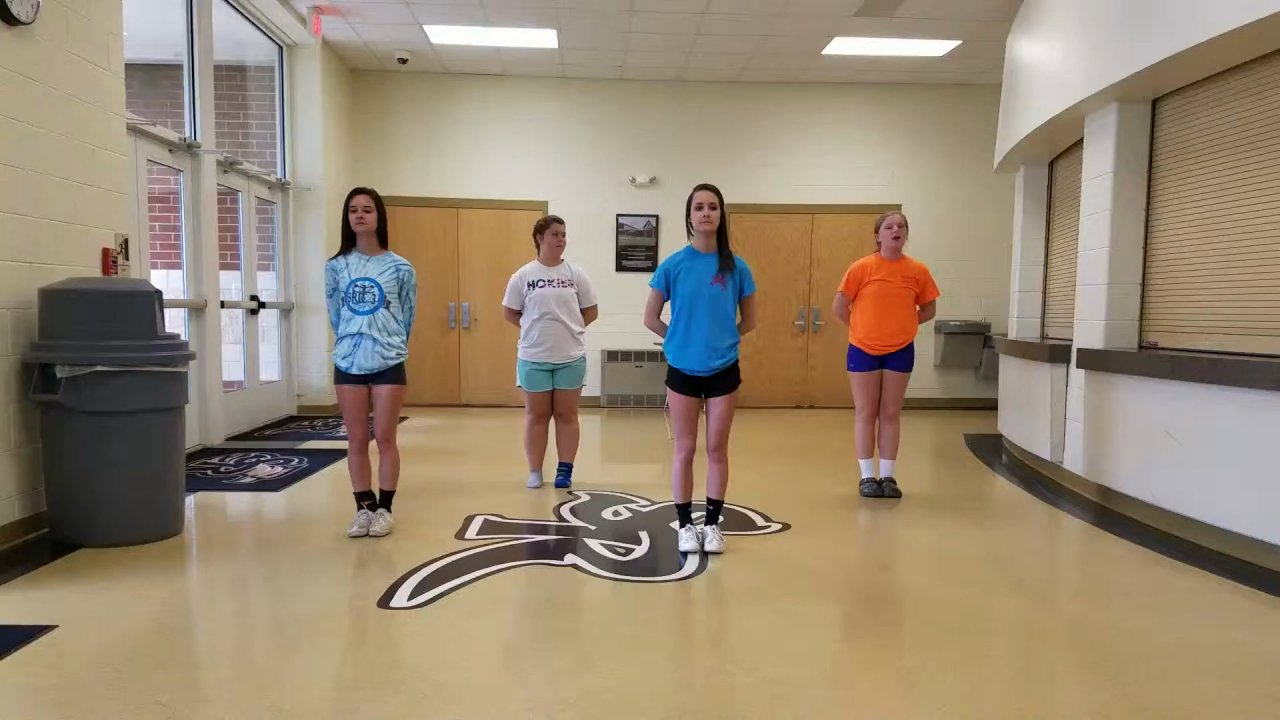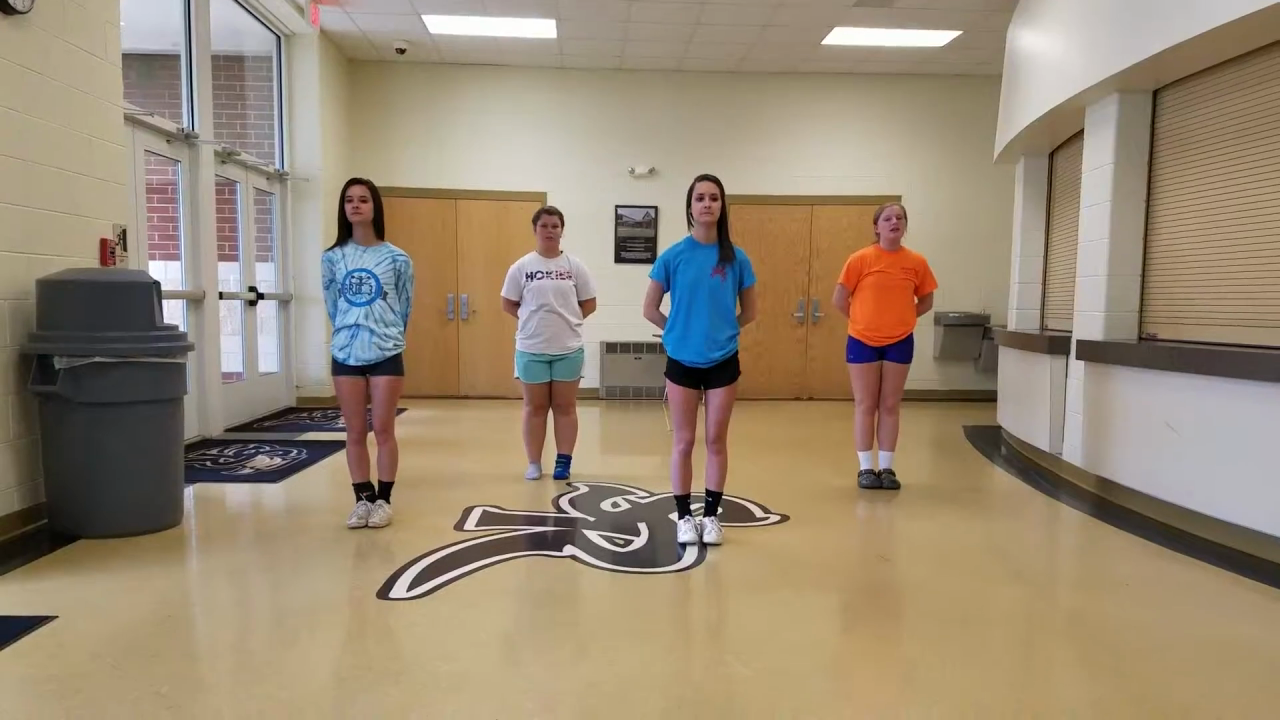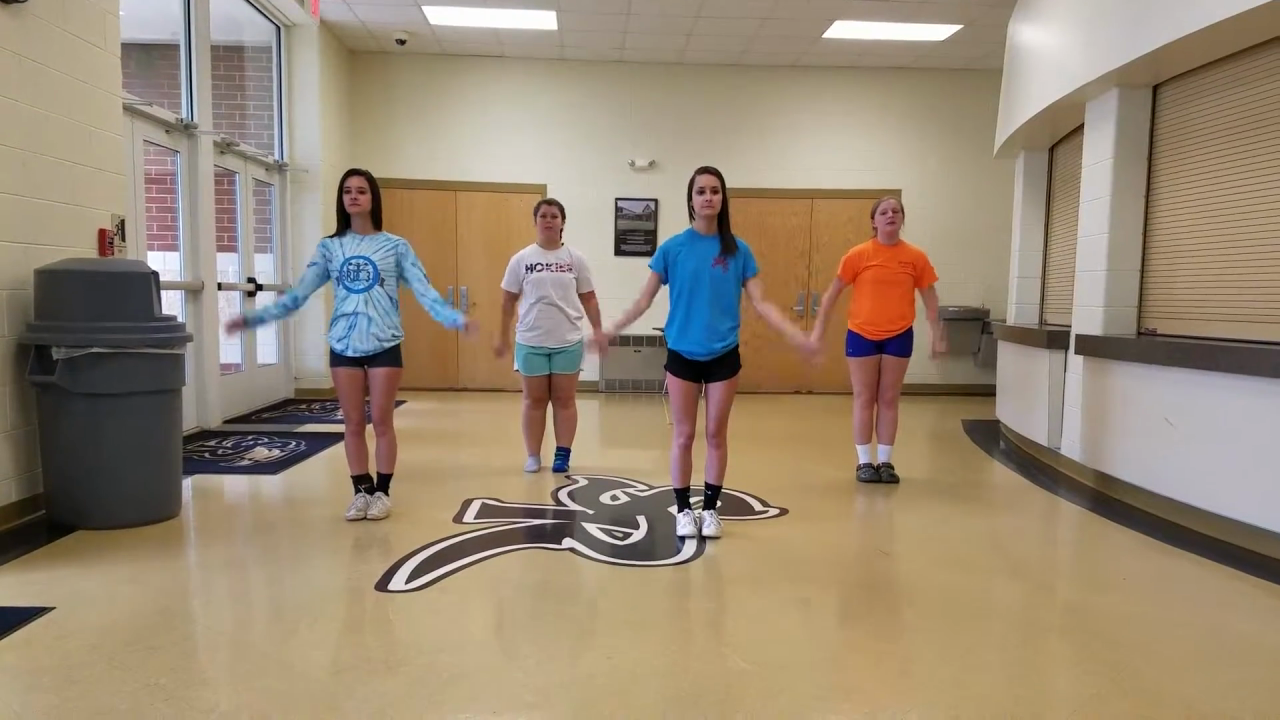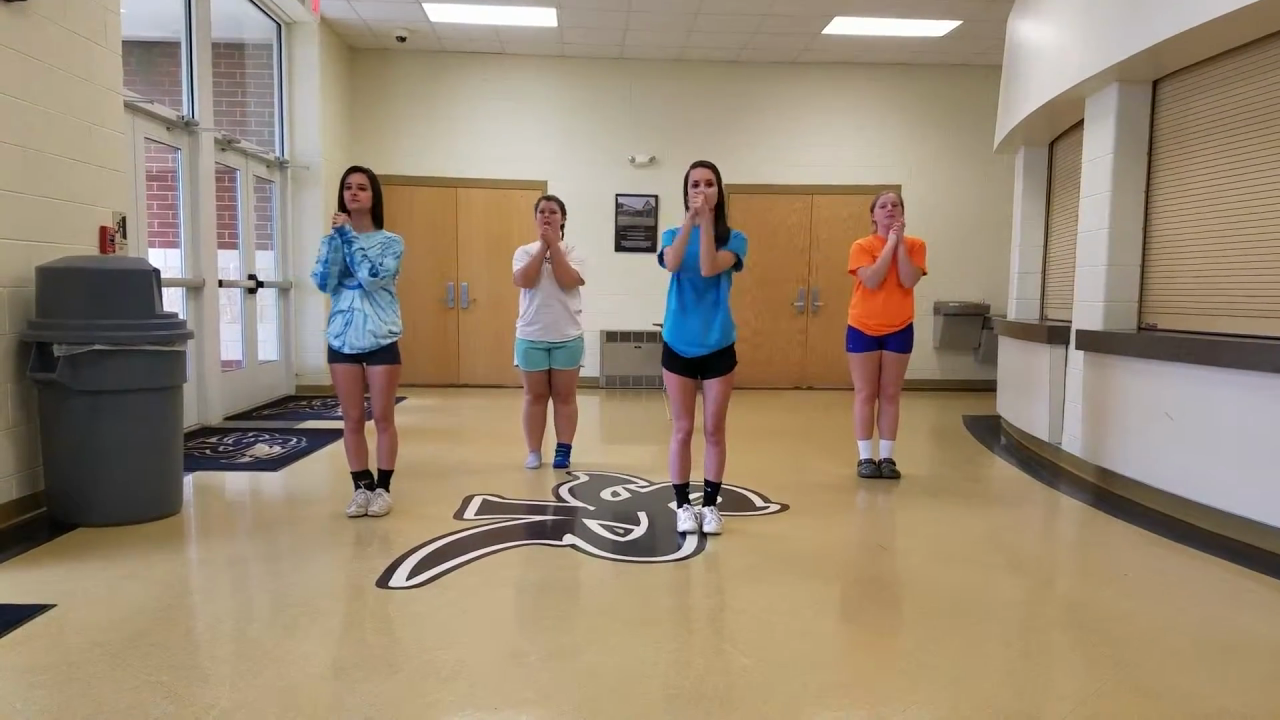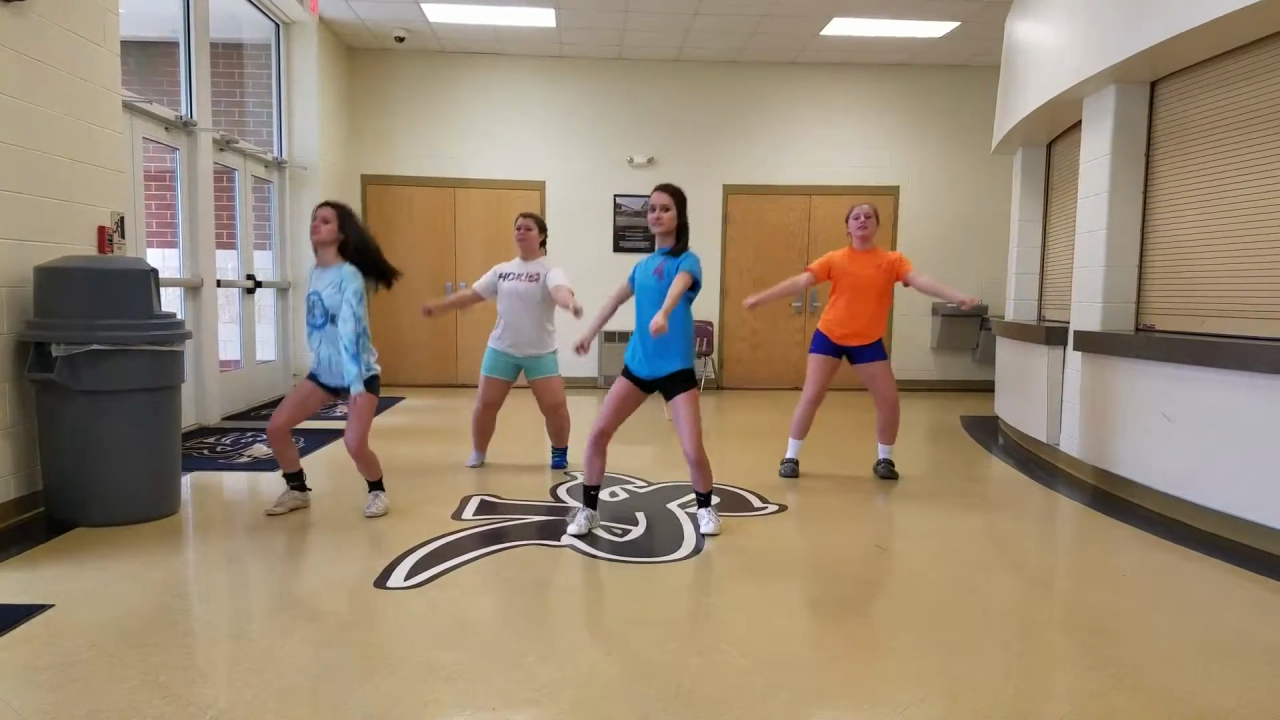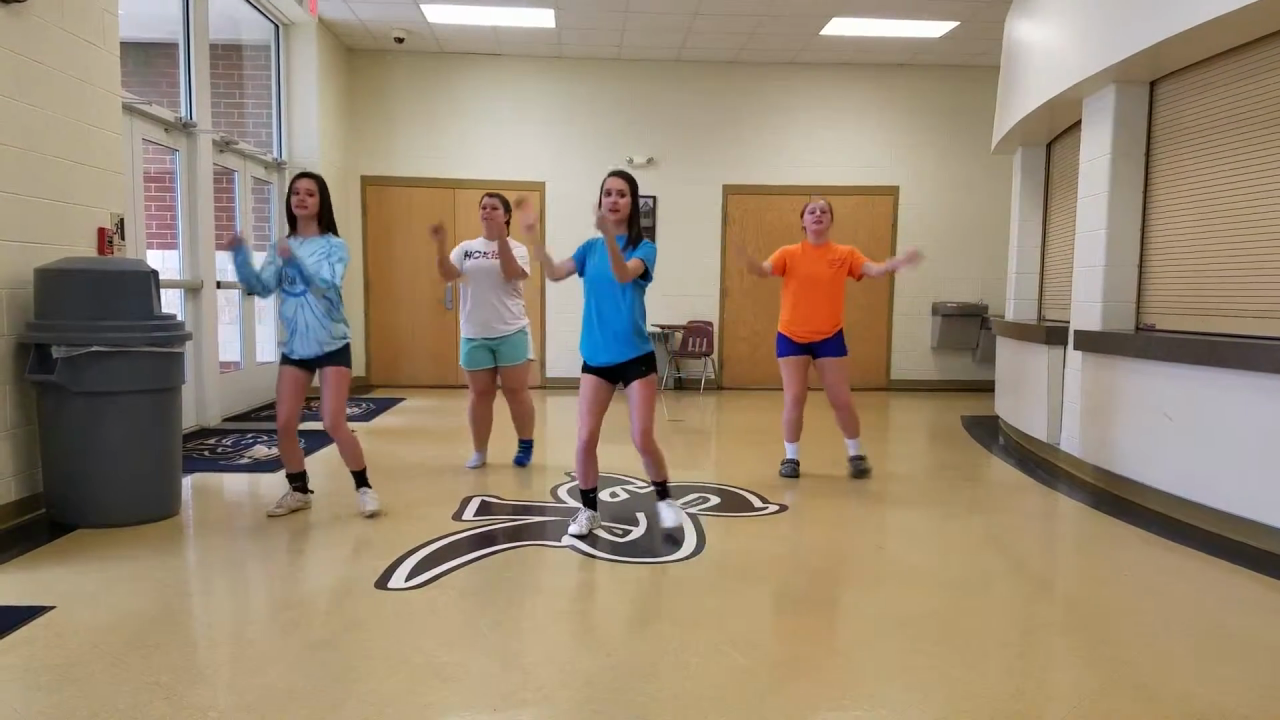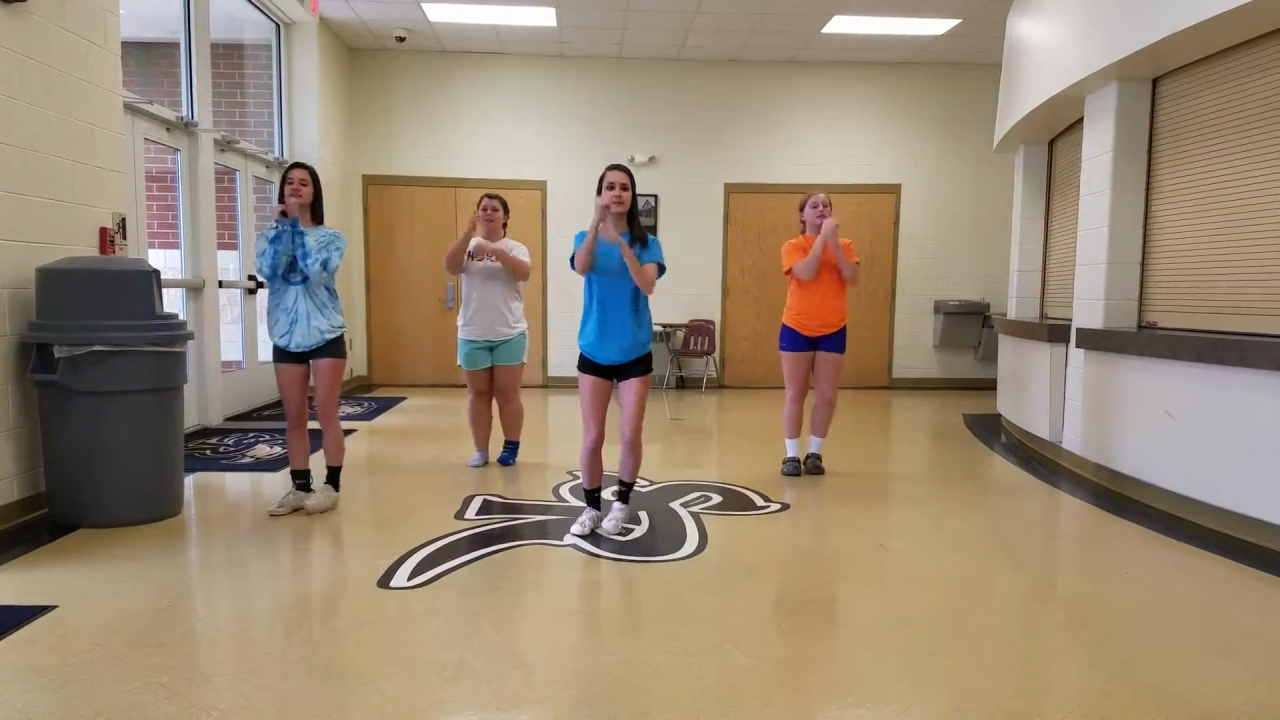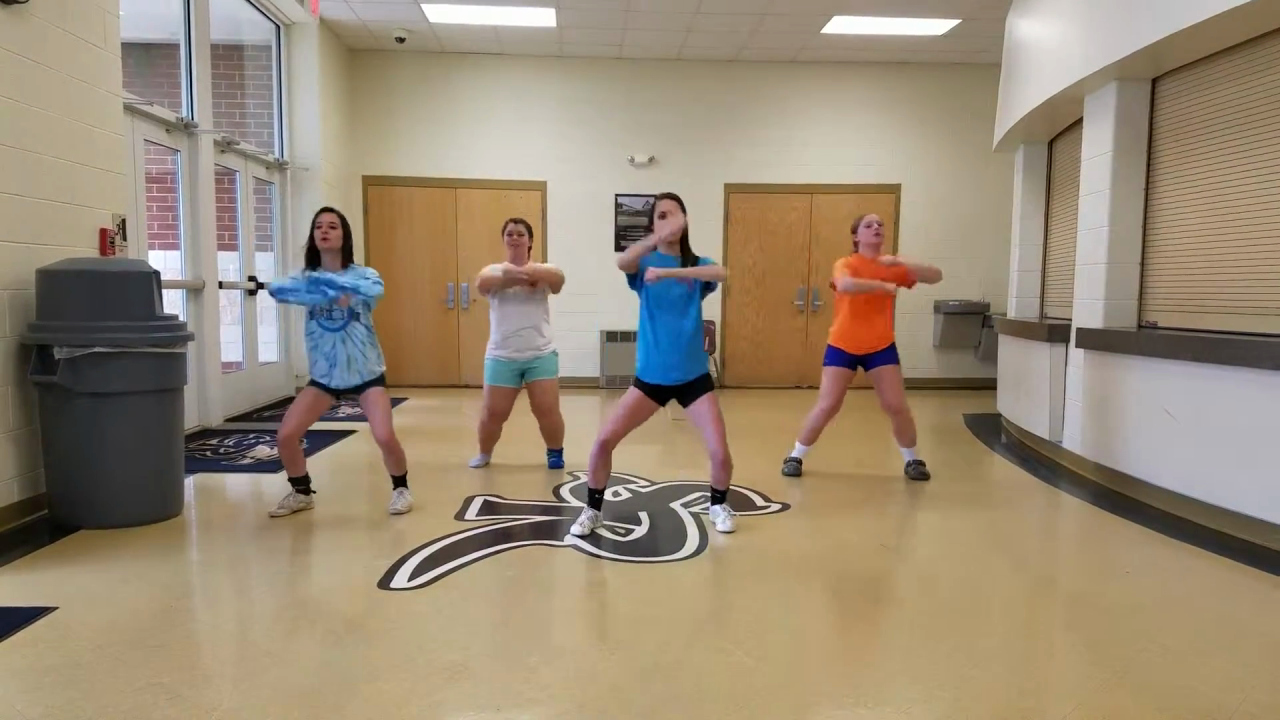
dt=0.5s
person 1, frame 1
left shoulder: (736, 267)
right shoulder: (672, 266)
left elbow: (749, 320)
right elbow: (650, 318)
left wrist: (721, 339)
right wrist: (681, 339)
left hip: (724, 370)
right hip: (683, 370)
left knee: (717, 449)
right knee: (685, 450)
left ankle: (713, 524)
right ankle: (685, 525)
person 1, frame 2
left shoulder: (736, 258)
right shoulder: (673, 257)
left elbow: (749, 312)
right elbow: (650, 309)
left wrist: (720, 332)
right wrist: (681, 332)
left hip: (723, 362)
right hip: (682, 361)
left knee: (716, 442)
right knee: (684, 442)
left ankle: (711, 516)
right ankle: (684, 517)
person 1, frame 3
left shoulder: (737, 250)
right shoulder: (671, 248)
left elbow: (760, 302)
right elbow: (646, 298)
left wrist: (796, 335)
right wrist: (612, 330)
left hip: (724, 355)
right hip: (682, 353)
left knee: (716, 435)
right knee: (683, 435)
left ankle: (710, 509)
right ankle: (682, 510)
person 1, frame 4
left shoulder: (734, 239)
right shoulder: (673, 235)
left elbow: (709, 269)
right elbow: (673, 264)
left wrist: (707, 219)
right wrist: (690, 217)
left hip: (718, 347)
right hip: (679, 346)
left knee: (714, 431)
right knee: (682, 431)
left ankle: (710, 505)
right ankle: (683, 506)
person 1, frame 5
left shoulder: (687, 260)
right shoulder: (644, 264)
left elbow: (677, 289)
right elbow: (616, 299)
left wrist: (663, 315)
right wrist: (588, 334)
left hip: (676, 370)
right hip: (637, 367)
left knee: (693, 452)
right knee: (598, 434)
left ankle: (705, 508)
right ankle: (588, 509)
person 1, frame 6
left shoulder: (644, 248)
right shoulder: (591, 247)
left elbow: (623, 274)
right elbow: (555, 274)
left wrist: (608, 236)
right wrist: (534, 233)
left hip: (636, 356)
right hip: (596, 358)
left knee: (642, 439)
right knee: (585, 439)
left ankle: (664, 499)
right ankle: (589, 509)
person 1, frame 7
left shoulder: (647, 244)
right shoulder: (588, 240)
left elbow: (648, 284)
right elbow: (581, 266)
left wrist: (622, 246)
right wrist: (597, 215)
left hip: (635, 354)
right hip: (594, 353)
left knee: (631, 437)
right knee: (592, 437)
left ankle: (622, 504)
right ankle: (592, 508)
person 1, frame 8
left shoulder: (697, 264)
right shoulder: (644, 264)
left elbow: (722, 274)
right elbow: (623, 261)
left wrist: (669, 272)
right wrist: (657, 238)
left hip: (694, 377)
right hip: (651, 377)
left knee: (720, 454)
right knee: (604, 439)
left ankle: (718, 505)
right ankle: (593, 509)
person 2, frame 1
left shoulder: (400, 268)
right shoulder: (336, 267)
left elbow: (406, 317)
right elbow: (336, 316)
right wrist: (351, 346)
left hip: (388, 364)
right hip: (348, 364)
left knee: (385, 439)
right knee: (357, 441)
left ankle: (384, 508)
right ankle: (364, 507)
person 2, frame 2
left shoulder: (396, 258)
right shoulder: (333, 258)
left elbow: (404, 309)
right elbow: (333, 308)
left hip: (385, 355)
right hip: (345, 355)
left knee: (383, 430)
right knee: (355, 432)
left ankle: (383, 499)
right ankle: (363, 498)
person 2, frame 3
left shoulder: (395, 246)
right shoulder: (329, 247)
left elbow: (422, 289)
right elbow: (300, 292)
left wrist: (454, 318)
right wrist: (256, 317)
left hip: (384, 344)
right hip: (343, 345)
left knee: (381, 421)
right knee: (353, 423)
left ankle: (382, 492)
right ankle: (361, 491)
person 2, frame 4
left shoulder: (391, 242)
right shoulder: (329, 241)
left elbow: (372, 278)
right elbow: (324, 283)
left wrist: (348, 234)
right wrist: (337, 236)
left hip: (381, 341)
right hip: (342, 341)
left knee: (382, 418)
right knee: (352, 420)
left ankle: (382, 488)
right ankle: (362, 487)
person 2, frame 5
left shoulder: (350, 277)
right shoulder: (314, 273)
left elbow: (351, 332)
left wrist: (356, 382)
left hip: (359, 375)
right hip: (322, 374)
left knee: (355, 444)
right knee: (276, 429)
left ankle: (377, 491)
right ankle: (297, 489)
person 2, frame 6
left shoulder: (335, 247)
right shoulder: (281, 248)
left elbow: (325, 284)
right elbow: (259, 287)
left wrist: (294, 261)
right wrist: (240, 253)
left hip: (332, 347)
right hip: (294, 350)
left knee: (334, 424)
right knee: (284, 425)
left ankle: (364, 487)
right ankle: (299, 489)
person 2, frame 7
left shoulder: (331, 238)
right shoulder: (270, 237)
left elbow: (319, 273)
right elbow: (269, 272)
left wrist: (297, 225)
right wrist: (280, 229)
left hip: (326, 336)
right hip: (286, 339)
left knee: (326, 415)
right knee: (294, 418)
left ankle: (331, 486)
right ankle: (300, 488)
person 2, frame 8
left shoulder: (364, 275)
right shoulder: (308, 279)
left elbow: (375, 291)
right elbow: (276, 290)
left wrist: (322, 280)
right wrist: (331, 295)
left hip: (367, 374)
right hip: (324, 376)
left knee: (385, 437)
right knee: (286, 435)
left ankle: (401, 489)
right ankle: (301, 492)
person 3, frame 1
left shoulder: (918, 271)
right shoulder: (861, 267)
left elbow: (929, 310)
right elbow: (839, 307)
left wrist: (901, 325)
right wrist: (863, 327)
left hip: (900, 351)
right hip: (864, 350)
left knee: (891, 414)
right knee: (865, 413)
left ankle: (888, 476)
right ankle: (867, 476)
person 3, frame 2
left shoulder: (916, 262)
right shoulder: (860, 259)
left elbow: (926, 302)
right elbow: (839, 299)
left wrist: (899, 318)
right wrist: (862, 320)
left hip: (899, 343)
right hip: (863, 341)
left knee: (890, 406)
right knee: (865, 405)
left ankle: (886, 468)
right ankle: (866, 468)
person 3, frame 3
left shoulder: (916, 256)
right shoulder: (859, 254)
left elbow: (929, 295)
right elbow: (835, 290)
left wrist: (937, 333)
right wrist: (819, 326)
left hip: (899, 336)
right hip: (862, 335)
left knee: (889, 400)
right knee: (864, 398)
left ankle: (884, 462)
right ankle: (864, 460)
person 3, frame 4
left shoulder: (914, 245)
right shoulder: (861, 246)
left elbow: (909, 281)
right elbow: (871, 281)
left wrist: (900, 242)
right wrist: (889, 243)
left hip: (898, 330)
right hip: (863, 329)
left knee: (890, 395)
right knee: (865, 394)
left ankle: (886, 458)
right ankle: (865, 457)
person 3, frame 5
left shoulder: (892, 261)
right shoulder: (834, 260)
left elbow: (921, 281)
right elbow: (801, 281)
left wrist: (957, 297)
right wrist: (760, 298)
left hip: (869, 342)
right hip: (829, 337)
left knee: (888, 402)
right knee: (811, 397)
left ankle: (884, 460)
right ankle: (791, 456)
person 3, frame 6
left shoulder: (845, 254)
right shoulder: (788, 253)
left elbow: (874, 270)
right elbow: (764, 271)
left wrist: (899, 261)
right wrist: (751, 264)
left hip: (830, 336)
right hip: (791, 336)
left knee: (841, 400)
right knee: (794, 399)
left ankle: (856, 454)
right ankle: (791, 457)
person 3, frame 7
left shoulder: (843, 246)
right shoulder: (795, 246)
left elbow: (852, 277)
right elbow: (805, 272)
left wrist: (834, 240)
right wrist: (822, 235)
left hip: (833, 331)
right hip: (797, 329)
left knee: (827, 396)
right knee: (796, 393)
left ankle: (813, 454)
right ankle: (792, 455)
person 3, frame 8
left shoulder: (895, 267)
right shoulder: (845, 265)
left elbow: (935, 275)
right elbow: (845, 286)
left wrist: (900, 264)
right wrist: (884, 286)
left hip: (881, 347)
right hip: (842, 347)
left knee: (897, 407)
right knee: (826, 407)
left ankle: (913, 460)
right ankle: (795, 456)
person 4, frame 1
left shoulder: (576, 274)
right shoulder: (523, 276)
left elbow: (591, 311)
right elbow: (510, 313)
left wrist: (569, 328)
right wrist: (534, 328)
left hip: (570, 357)
right hip: (534, 358)
left knee: (567, 415)
right knee: (536, 415)
left ankle: (565, 470)
right ankle: (535, 471)
person 4, frame 2
left shoulder: (575, 266)
right shoulder: (521, 266)
left elbow: (589, 304)
right elbow: (508, 304)
left wrist: (566, 321)
right wrist: (533, 320)
left hip: (568, 348)
right hip: (531, 349)
left knee: (565, 407)
right knee: (534, 407)
left ankle: (563, 462)
right ankle: (534, 463)
person 4, frame 3
left shoulder: (575, 258)
right shoulder: (522, 258)
left elbow: (588, 297)
right elbow: (509, 298)
left wrist: (598, 330)
right wrist: (503, 335)
left hip: (568, 341)
right hip: (531, 341)
left knee: (564, 400)
right knee: (534, 400)
left ankle: (563, 454)
right ankle: (533, 456)
person 4, frame 4
left shoulder: (572, 251)
right shoulder: (525, 251)
left elbow: (568, 281)
right elbow: (523, 281)
left wrist: (554, 244)
right wrist: (542, 246)
left hip: (567, 336)
right hip: (531, 336)
left knee: (564, 396)
right knee: (535, 396)
left ankle: (563, 451)
right ankle: (534, 452)
person 4, frame 5
left shoulder: (550, 270)
right shoulder: (501, 270)
left elbow: (562, 292)
right elbow: (472, 294)
left wrist: (572, 303)
right wrist: (440, 306)
left hip: (539, 352)
right hip: (501, 350)
left knee: (554, 406)
right knee: (485, 406)
left ankle: (559, 452)
right ankle: (478, 452)
person 4, frame 6
left shoulder: (515, 247)
right shoulder: (466, 248)
left elbow: (513, 274)
right elbow: (447, 274)
left wrist: (502, 240)
right wrist: (441, 243)
left hip: (511, 332)
right hip: (474, 334)
left knee: (516, 392)
right knee: (480, 395)
left ankle: (525, 446)
right ankle: (480, 452)
person 4, frame 7
left shoulder: (514, 248)
right shoulder: (465, 248)
left elbow: (523, 273)
right elbow: (450, 267)
left wrist: (496, 248)
right wrist: (468, 233)
left hip: (509, 333)
right hip: (472, 334)
left knee: (508, 394)
right knee: (479, 394)
left ankle: (511, 446)
right ankle: (481, 450)
person 4, frame 8
left shoulder: (541, 272)
right shoulder: (495, 271)
left elbow: (559, 278)
right elbow: (482, 284)
left wrist: (528, 270)
right wrist: (517, 275)
left hip: (541, 354)
right hip: (502, 356)
left knee: (547, 410)
right knee: (492, 414)
left ankle: (555, 452)
right ankle: (484, 453)
